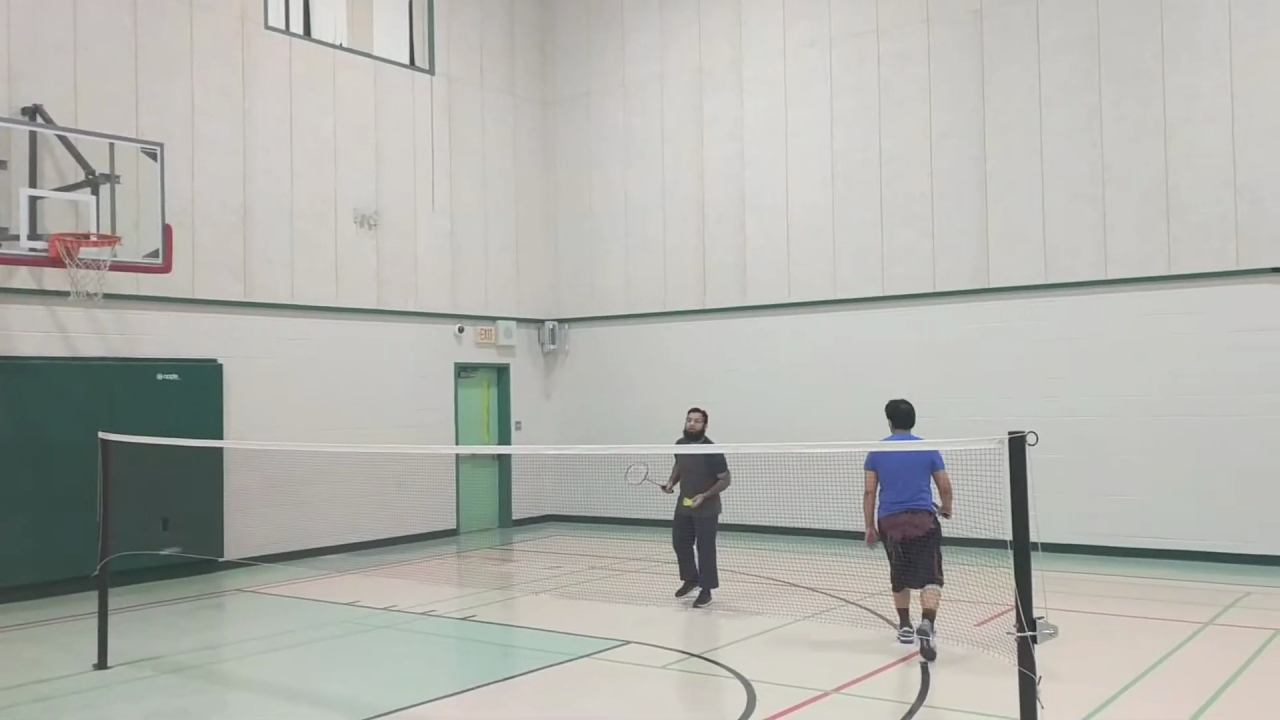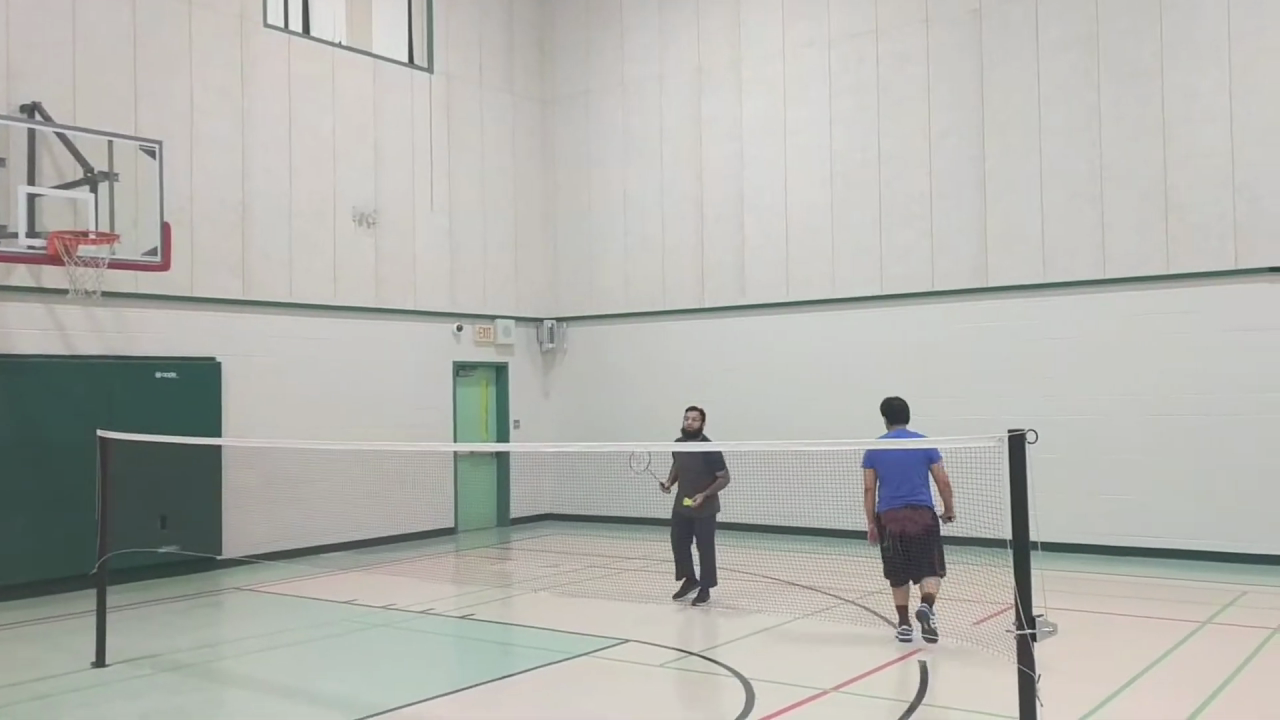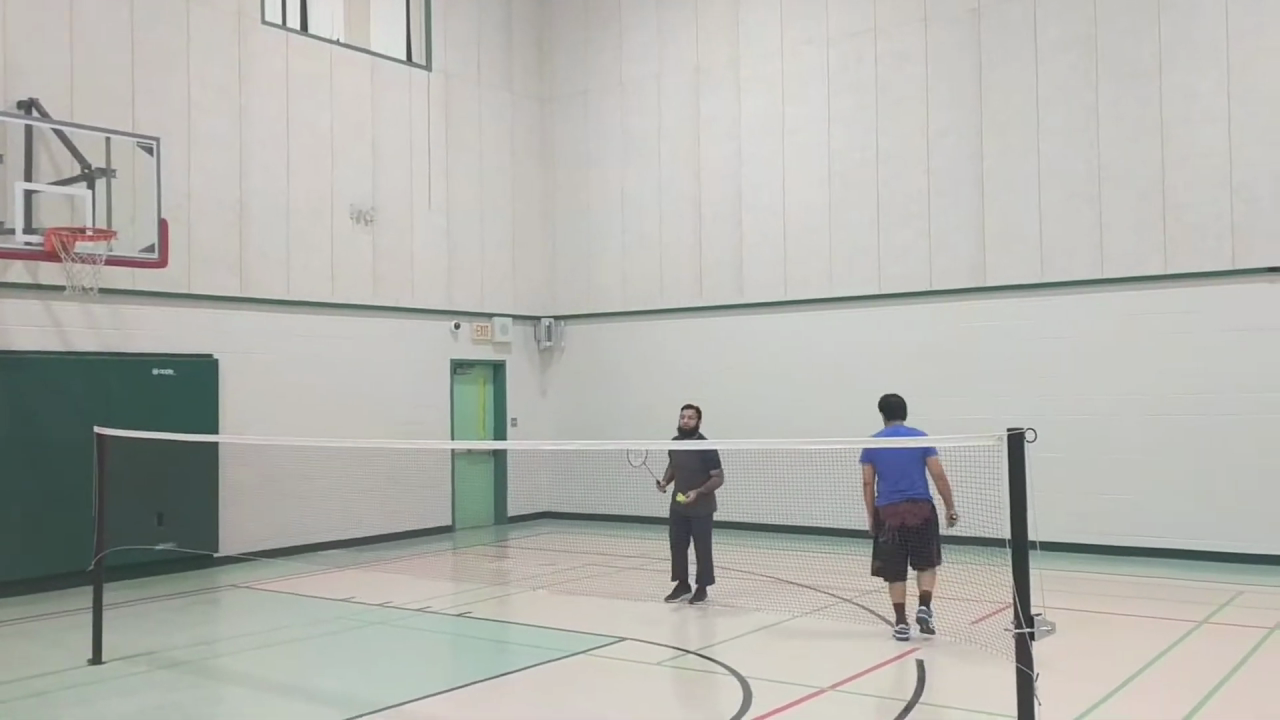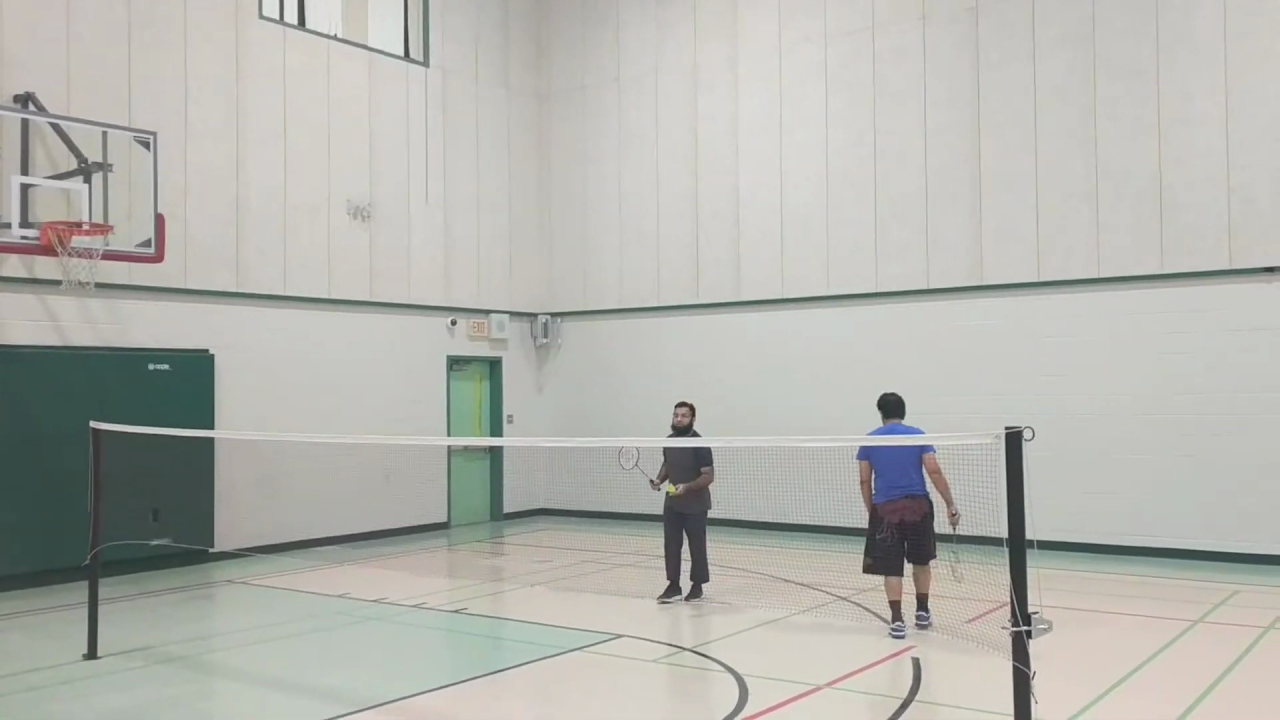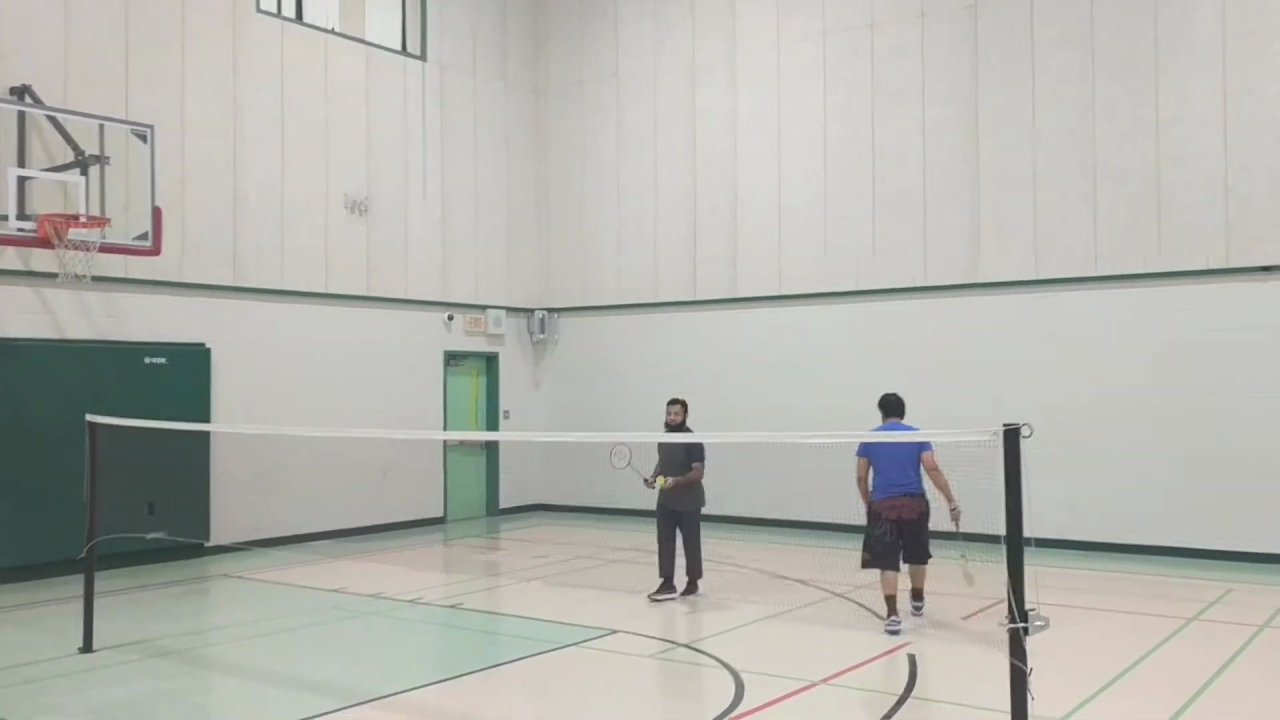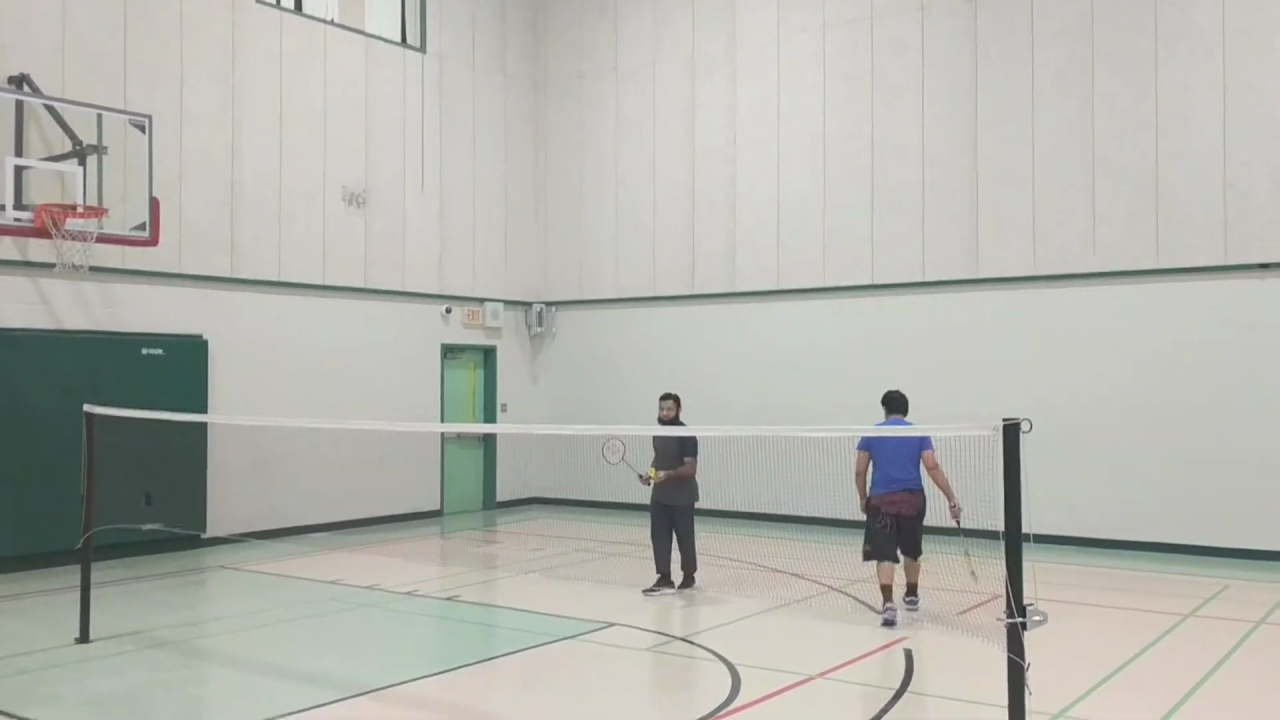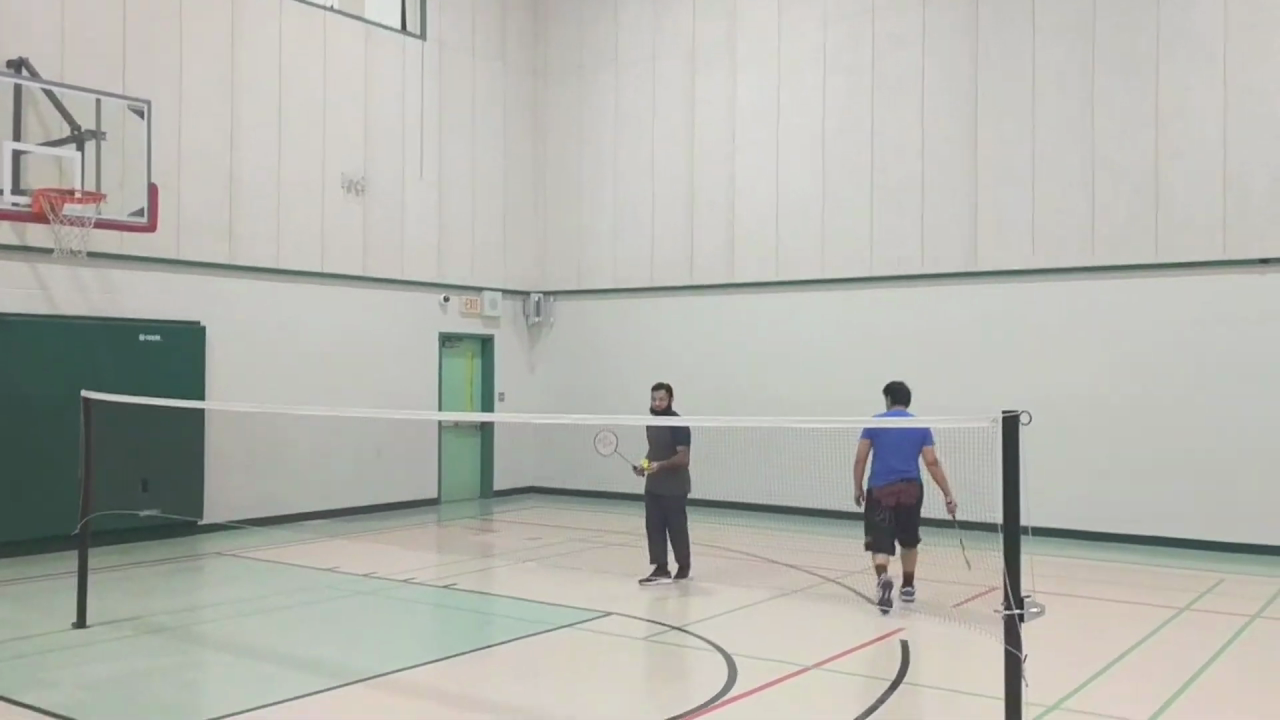
dt=0.1s
person 1, frame 1
left shoulder: (876, 452)
right shoulder: (928, 450)
left elbow: (869, 492)
right elbow: (945, 489)
left wrist: (869, 526)
right wrist: (946, 508)
left hip: (890, 521)
right hip: (922, 521)
left knee: (899, 577)
right knee: (929, 580)
left ankle: (905, 627)
right ankle: (926, 625)
person 1, frame 2
left shoulder: (874, 448)
right shoulder: (925, 444)
left elbow: (869, 489)
right elbow: (943, 482)
left wrist: (871, 523)
right wrist: (949, 509)
left hip: (889, 517)
right hip: (922, 515)
left knee: (898, 574)
right knee: (931, 573)
left ankle: (904, 625)
right ankle: (926, 607)
person 1, frame 3
left shoulder: (872, 443)
right shoulder: (921, 438)
left elbow: (868, 484)
right elbow: (939, 476)
left wrist: (871, 515)
right wrist: (950, 509)
left hip: (888, 512)
right hip: (920, 509)
left knee: (895, 571)
right knee: (927, 564)
left ankle: (901, 624)
right ankle: (924, 607)
person 1, frame 4
left shoulder: (870, 441)
right shoulder: (919, 436)
left elbow: (864, 480)
right elbow: (934, 472)
left wrist: (871, 508)
right wrist: (951, 506)
left hip: (885, 508)
right hip: (917, 505)
left knee: (890, 568)
right knee: (921, 559)
left ankle: (897, 621)
right ankle: (922, 612)
person 1, frame 5
left shoulder: (869, 439)
left elbow: (861, 477)
right elbow: (933, 469)
left wrist: (868, 503)
right wrist: (951, 501)
left hip: (883, 506)
right hip: (914, 503)
left knee: (887, 563)
right knee: (917, 558)
left ankle: (892, 616)
right ankle: (917, 602)
person 1, frame 6
left shoulder: (871, 434)
right shoulder: (920, 434)
left elbow: (860, 471)
right elbow: (933, 468)
left wrist: (863, 498)
right wrist: (952, 500)
left hip: (881, 501)
right hip: (912, 499)
left knee: (883, 555)
right knee: (911, 552)
left ankle: (888, 604)
right ankle: (911, 596)
person 1, frame 7
left shoulder: (874, 423)
right shoulder: (921, 427)
left elbow: (860, 459)
right elbow: (932, 463)
left wrist: (858, 489)
right wrist: (948, 495)
left hip: (880, 491)
right hip: (911, 489)
left knee: (881, 545)
right knee: (909, 541)
left ankle: (884, 579)
right ankle: (908, 587)
person 2, frame 1
left shoulder: (712, 451)
right shoulder: (680, 444)
left elbow: (725, 480)
left wrist: (705, 495)
right wrist: (672, 482)
left hip: (706, 509)
right hip: (683, 506)
left knee: (705, 549)
right knee: (680, 544)
left ankle: (706, 590)
right ankle: (691, 579)
person 2, frame 2
left shoulder: (710, 450)
right shoulder: (678, 444)
left elbow: (724, 479)
left wrist: (704, 495)
right wrist: (669, 482)
left hip: (704, 509)
right hip: (681, 505)
left knee: (705, 548)
right knee: (679, 544)
left ankle: (704, 589)
right ankle: (689, 580)
person 2, frame 3
left shoulder: (706, 448)
right shoulder: (675, 443)
left elbow: (718, 478)
left wrist: (698, 492)
right wrist: (665, 481)
left hip: (701, 507)
right hip: (678, 505)
left knee: (702, 547)
right knee: (677, 545)
left ankle: (702, 587)
right ankle: (682, 584)
person 2, frame 4
left shoulder: (700, 445)
right shoulder: (669, 441)
left elbow: (708, 477)
left wrist: (687, 486)
right wrist: (659, 479)
left hip: (695, 505)
right hip: (672, 503)
left knee: (696, 545)
right knee: (671, 543)
left ankle: (697, 585)
right ankle: (674, 586)
person 2, frame 5
left shoulder: (692, 441)
left elbow: (698, 473)
left wrist: (676, 480)
right wrist: (654, 477)
left hip: (689, 501)
right hip: (666, 500)
left knee: (691, 542)
right knee: (665, 540)
left ankle: (693, 581)
right ankle: (668, 584)
person 2, frame 6
left shoulder: (686, 435)
right shoulder: (658, 433)
left elbow: (690, 468)
left wrist: (668, 474)
right wrist: (650, 474)
left hip: (682, 497)
right hip: (659, 495)
left knee: (684, 536)
right knee: (659, 535)
left ankle: (689, 575)
right ankle: (665, 580)
person 2, frame 7
left shoulder: (678, 424)
right shoulder: (651, 423)
left elbow: (683, 457)
left wrist: (661, 465)
right wrist: (644, 465)
left hip: (674, 487)
right hip: (653, 486)
left knee: (676, 527)
right knee: (654, 526)
left ankle: (683, 565)
right ankle: (661, 569)
